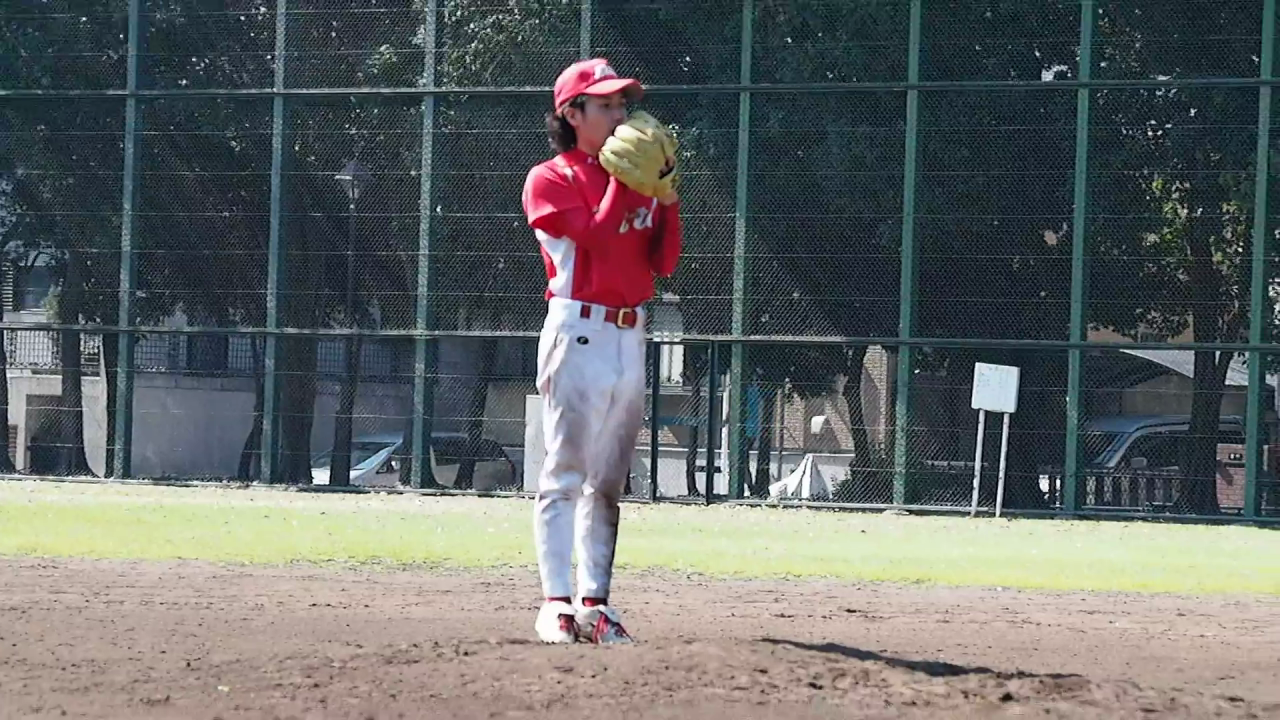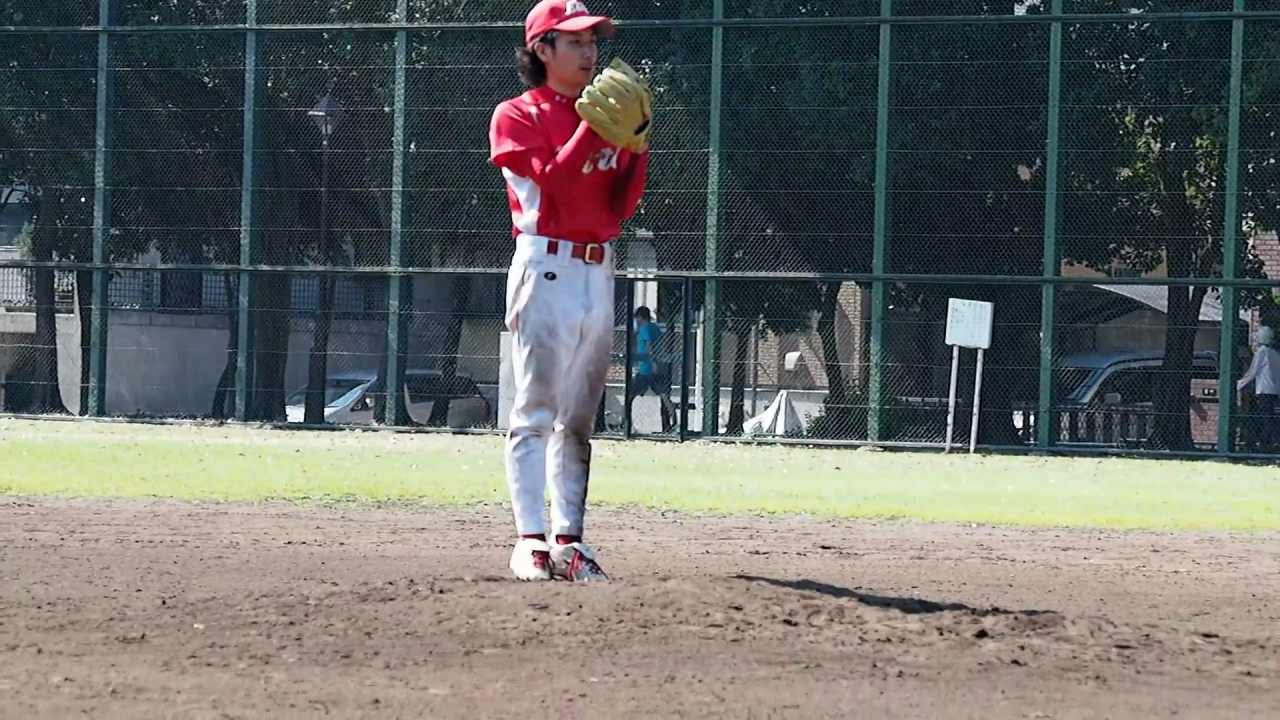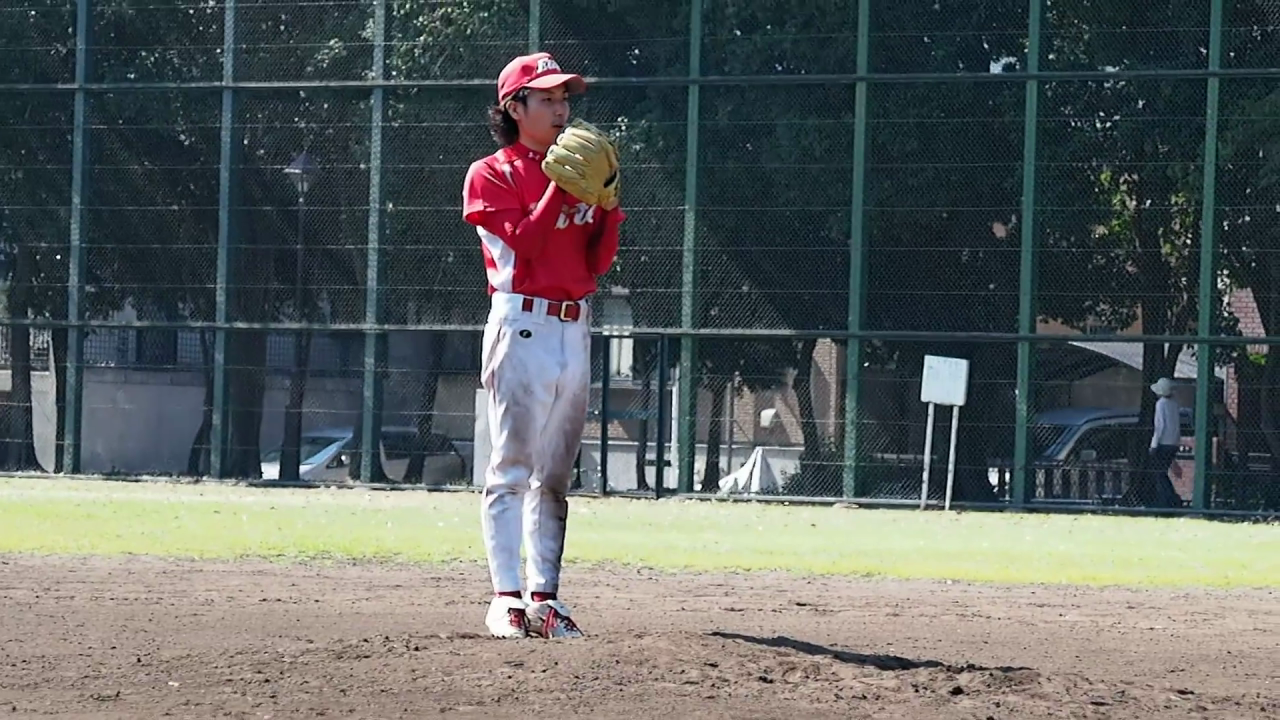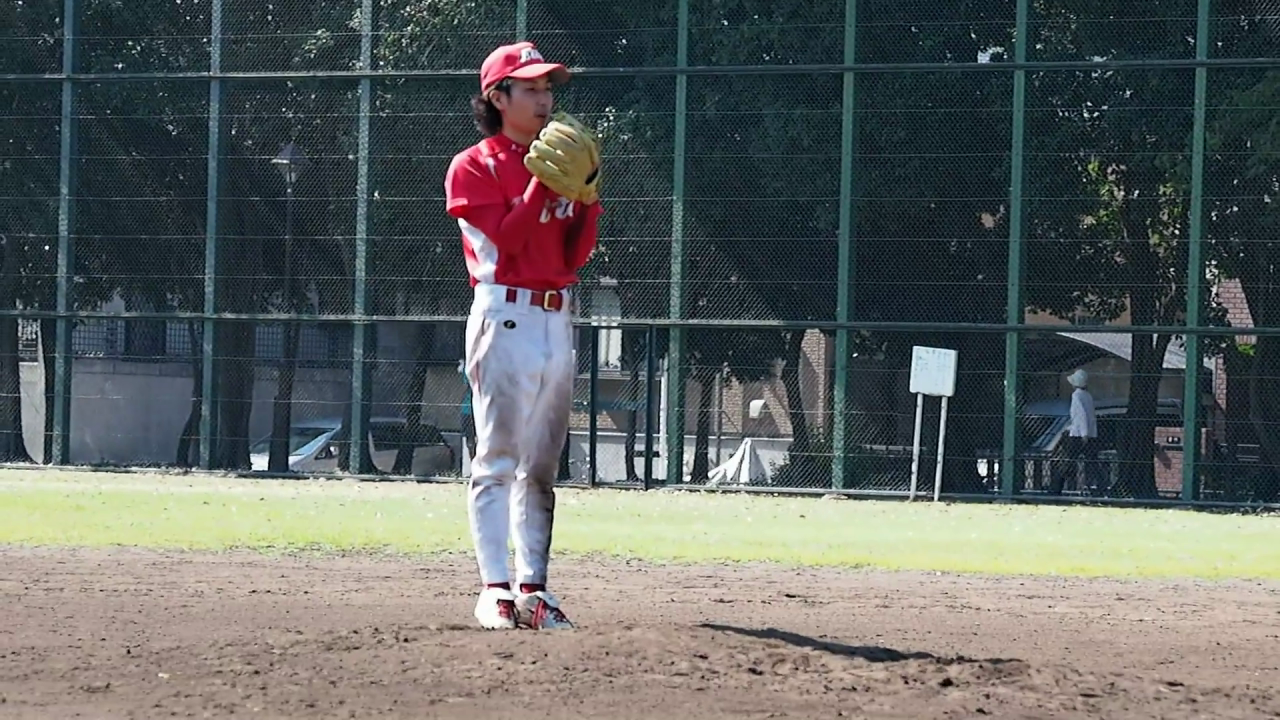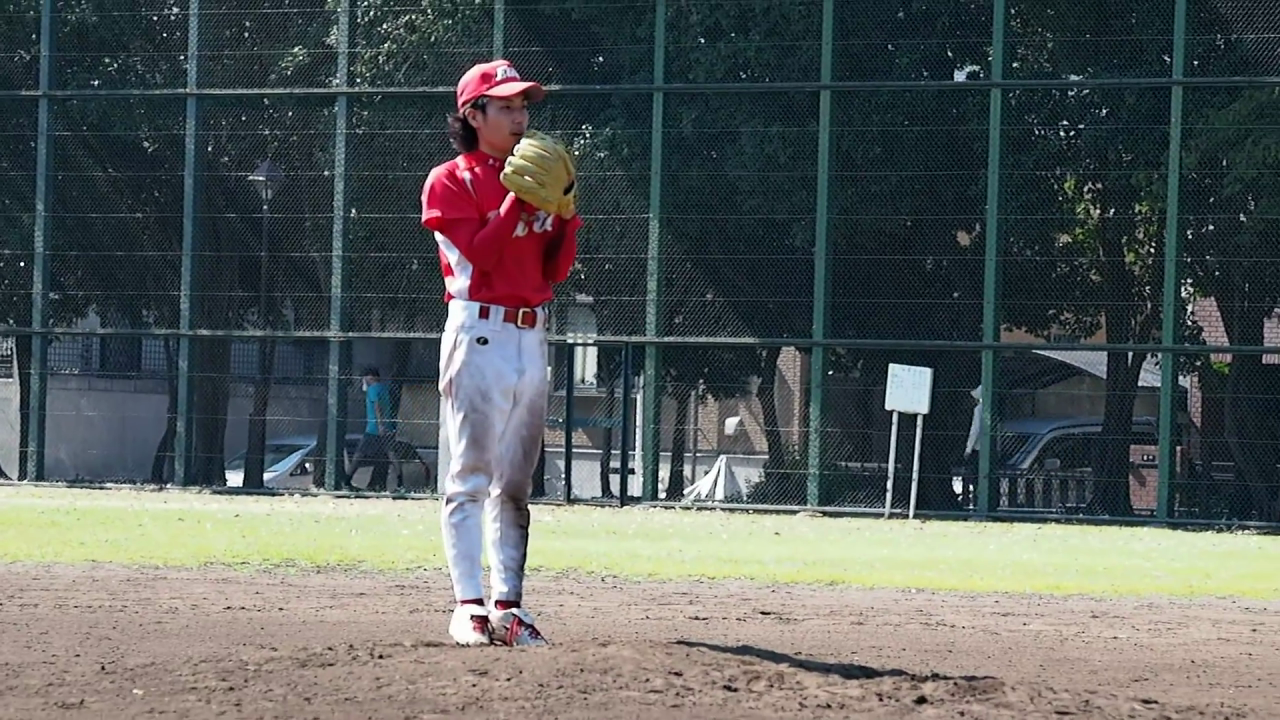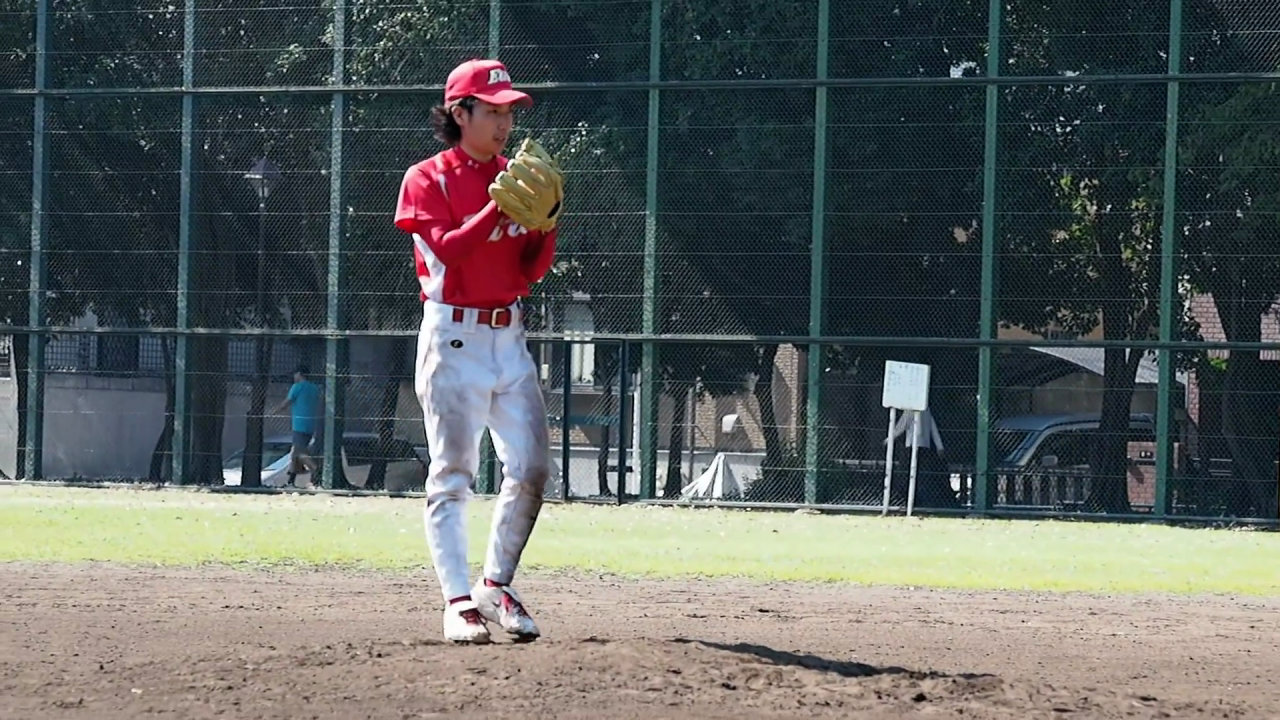
dt=0.7s
person 1, frame 1
left shoulder: (635, 179)
right shoulder: (549, 178)
left elbow: (663, 261)
right elbow: (598, 236)
left wrist: (666, 190)
right wrist: (623, 174)
left hip: (630, 336)
right hip: (579, 332)
left knee: (608, 479)
right knee: (565, 473)
left ankle: (595, 601)
right ankle: (557, 603)
person 1, frame 2
right shoulder: (516, 115)
left elbow: (622, 207)
right elbow: (555, 180)
left wrist: (638, 141)
right wrist: (595, 121)
left hip: (599, 273)
right hip: (547, 268)
left knee: (578, 416)
right knee: (536, 409)
left ankle: (569, 538)
right ankle: (531, 539)
person 1, frame 3
right shoulder: (490, 174)
left elbow: (598, 261)
right elbow: (525, 243)
left wrist: (606, 197)
right wrist: (562, 182)
left hip: (574, 330)
right hip: (522, 326)
left knee: (554, 474)
right knee: (511, 467)
left ankle: (544, 595)
right ankle: (507, 597)
person 1, frame 4
right shoulder: (474, 166)
left elbow: (574, 256)
right elbow: (506, 241)
left wrist: (587, 195)
right wrist: (544, 181)
left hip: (557, 321)
right hip: (506, 318)
left knee: (541, 465)
right knee: (498, 458)
left ankle: (533, 586)
right ankle: (495, 589)
person 1, frame 5
right shoulder: (450, 180)
left elbow: (556, 271)
right elbow: (480, 254)
left wrist: (565, 210)
right wrist: (519, 196)
left hip: (532, 337)
right hip: (480, 334)
left knee: (514, 483)
right knee: (470, 476)
left ankle: (507, 604)
right ankle: (469, 605)
person 1, frame 6
left shoulder: (518, 178)
right shoulder: (427, 179)
left elbow: (532, 272)
right elbow: (449, 251)
left wrist: (547, 223)
right wrist: (501, 204)
left hip: (508, 336)
right hip: (455, 337)
left knee: (531, 468)
right knee: (451, 476)
left ankle: (497, 585)
right ankle: (459, 602)
